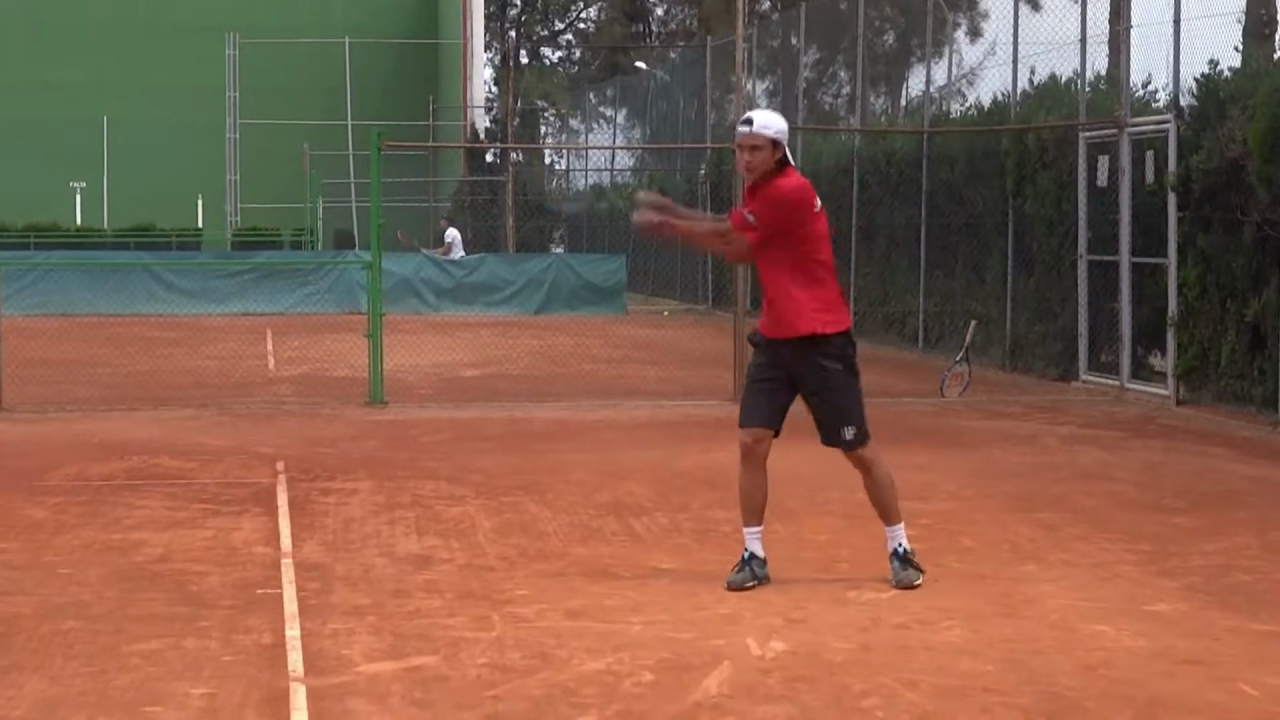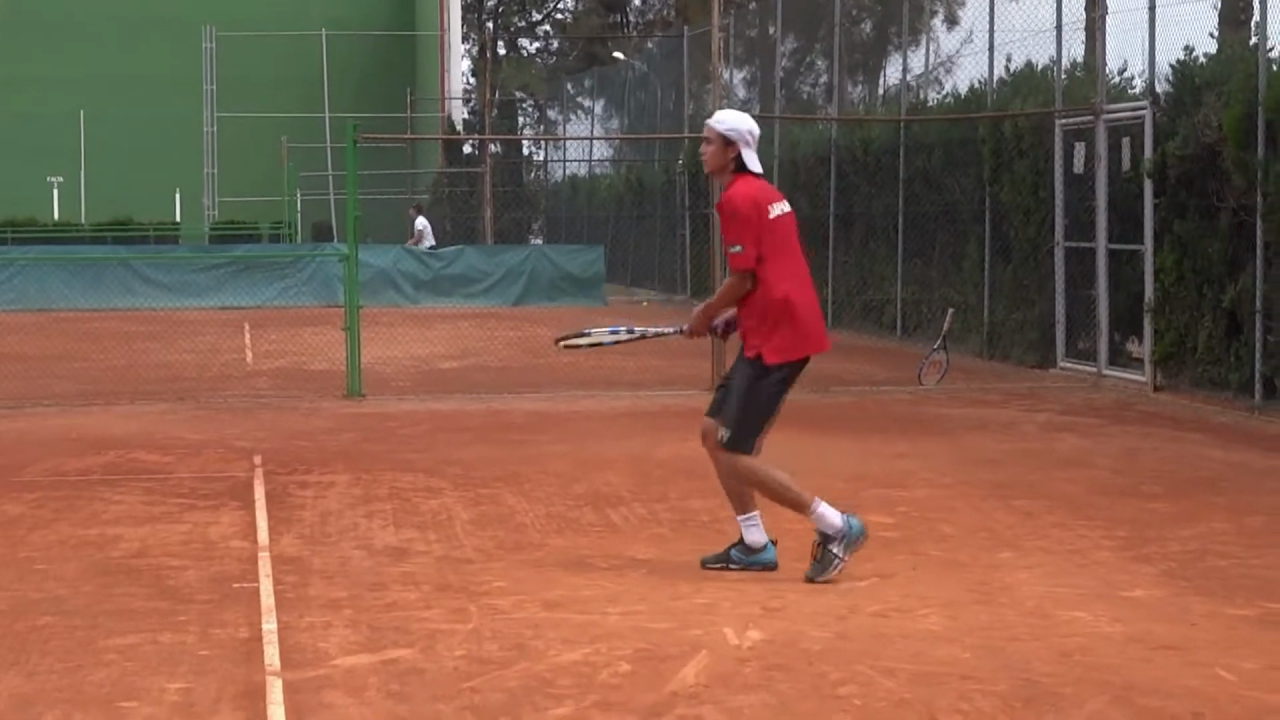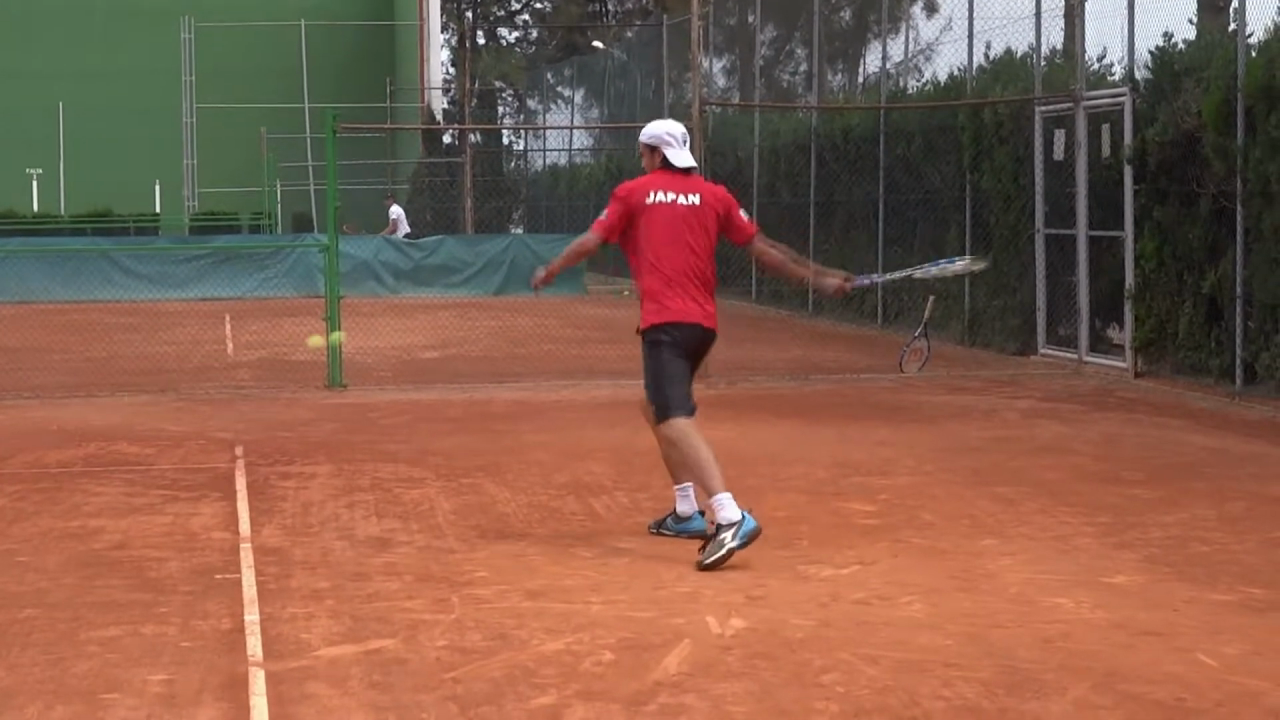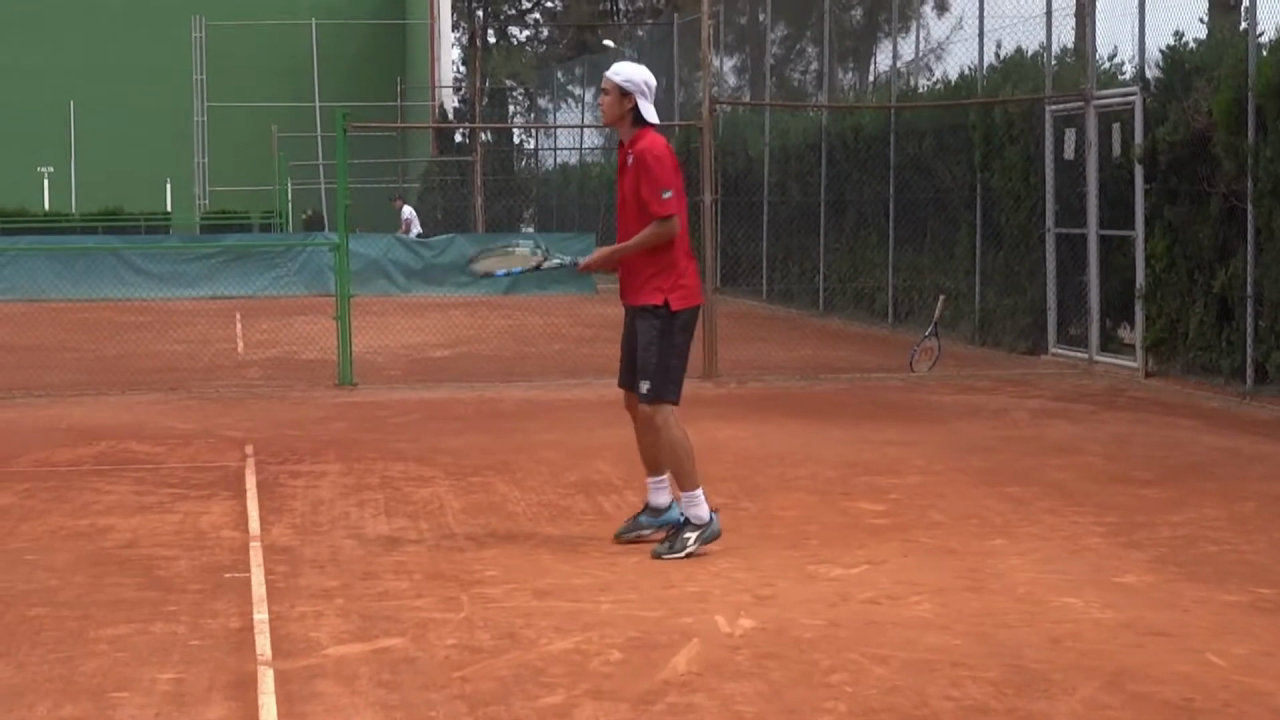
dt=1s
person 1, frame 1
left shoulder: (791, 190)
right shoulder: (760, 189)
left elbow: (728, 236)
right elbow: (738, 247)
left wrist: (669, 224)
right wrist: (670, 220)
left hip: (823, 337)
right hip: (776, 338)
left knee: (859, 450)
right knee: (752, 444)
left ankle: (899, 548)
right ankle: (753, 555)
person 1, frame 2
left shoulder: (737, 198)
right shoulder: (762, 193)
left elbow: (742, 280)
left wrist: (703, 315)
right wrist: (737, 316)
left hip: (777, 343)
right hip: (774, 336)
left knee: (737, 456)
right knee: (714, 433)
left ankle: (837, 525)
right ankle: (755, 543)
person 1, frame 3
left shoulder: (632, 191)
right shoulder: (715, 194)
left elbow: (590, 241)
right elbow: (762, 249)
left wrist: (549, 270)
right wrist: (817, 276)
left hip: (665, 321)
right hip: (701, 322)
left knee: (675, 426)
right knee: (657, 409)
left ankle: (735, 521)
right ankle: (687, 512)
person 1, frame 4
left shoulder: (650, 151)
right shoulder: (633, 150)
left elbow: (668, 226)
left wrist: (609, 255)
right wrist: (613, 255)
left hip: (665, 298)
right hip: (644, 296)
left knee: (656, 407)
right knee: (634, 402)
left ankle: (701, 517)
right ankle: (661, 506)
